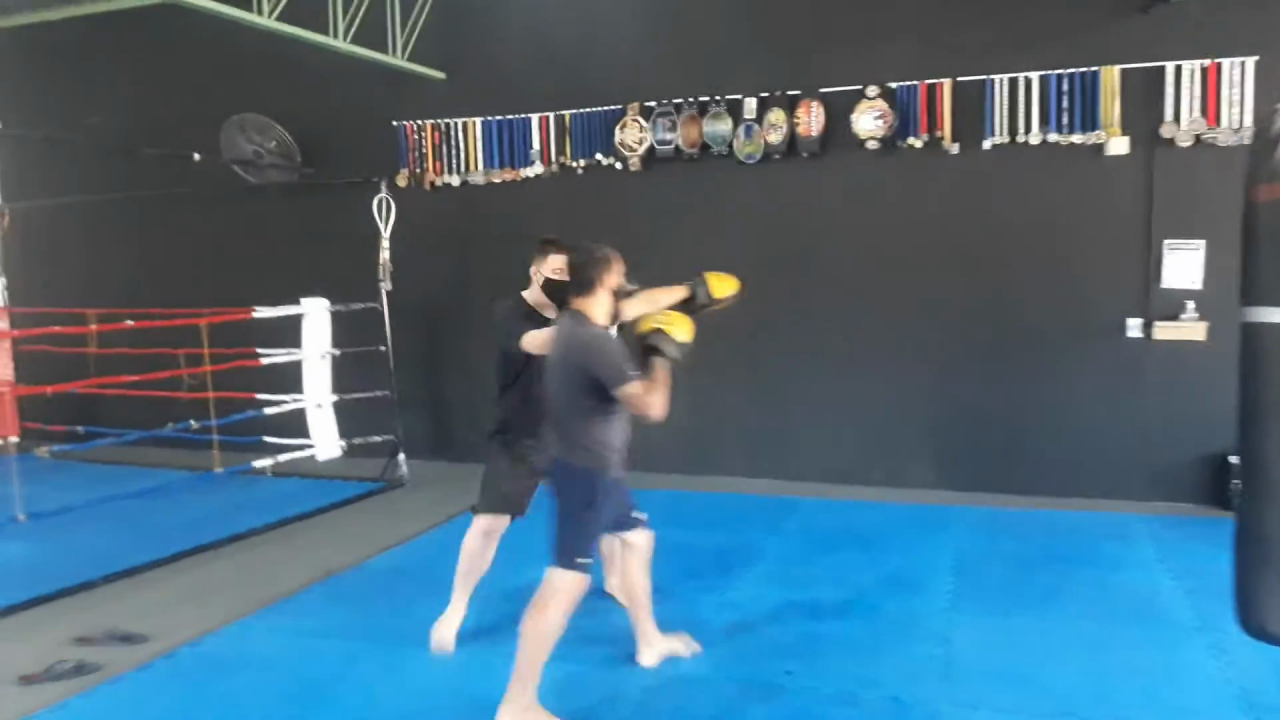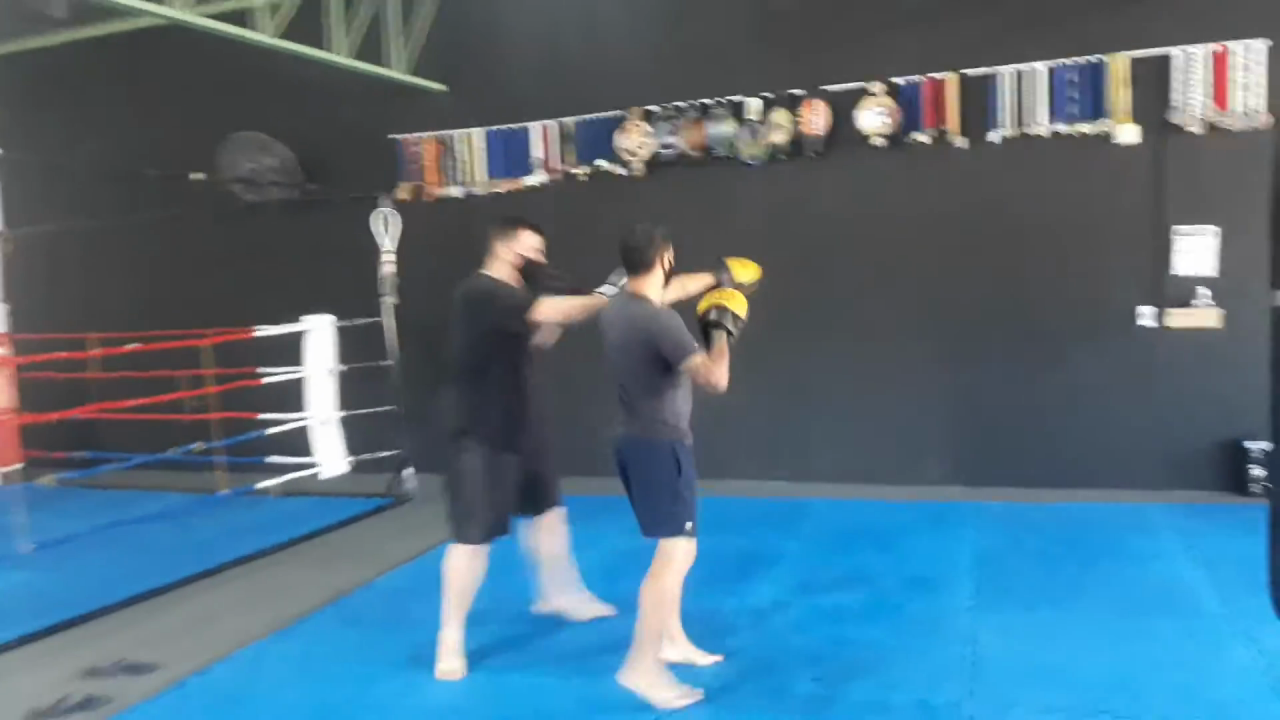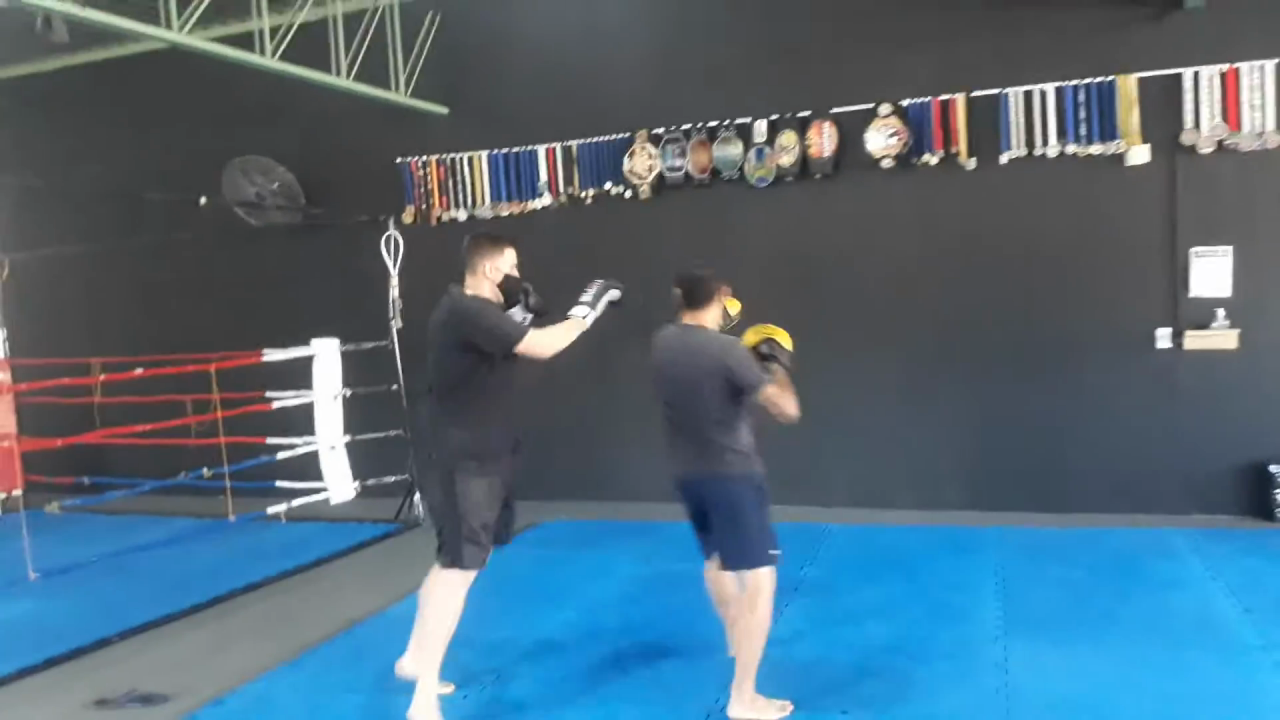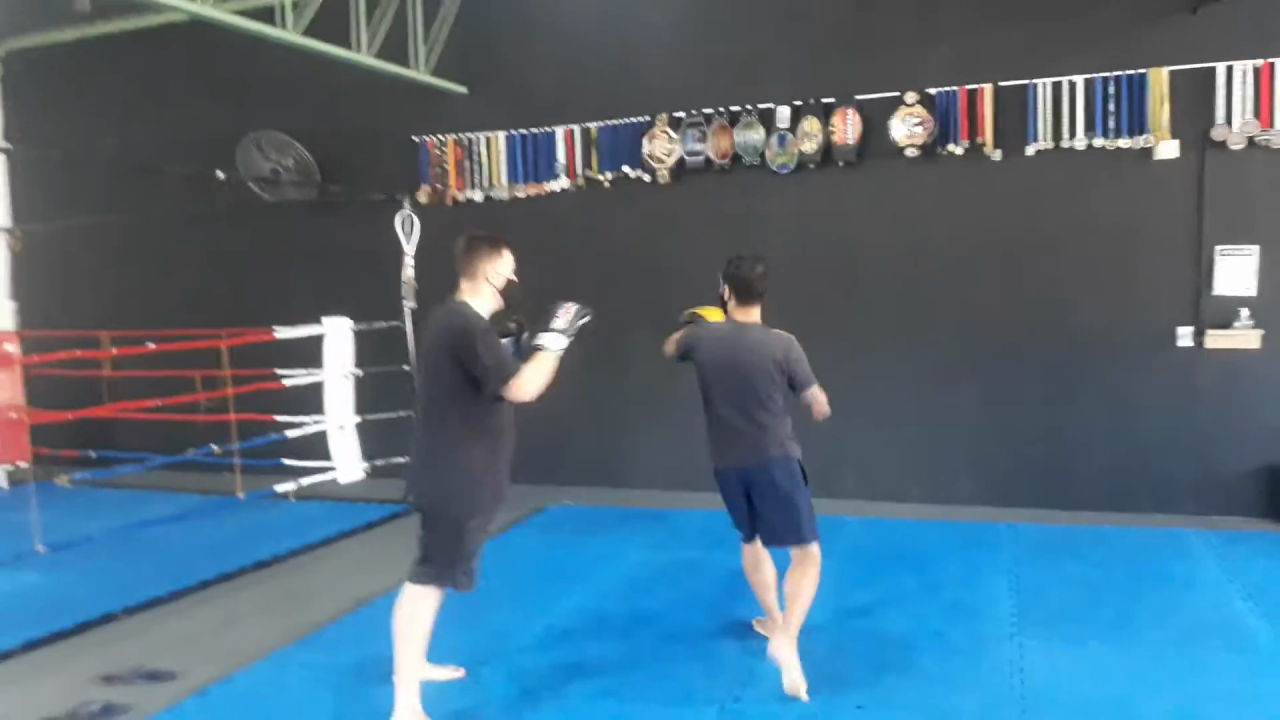
dt=0.2s
person 1, frame 1
left shoulder: (572, 322)
right shoulder: (597, 342)
right elbow: (652, 408)
right wrist: (661, 355)
left hip: (594, 467)
right hip: (587, 470)
left knee: (637, 538)
right knee: (565, 584)
left ankle: (649, 641)
person 1, frame 2
left shoulder: (616, 306)
right shoulder: (658, 320)
left elbow: (665, 291)
right elbow: (715, 379)
left wrist: (715, 277)
right wrist: (721, 330)
left hip: (639, 442)
right hip: (659, 444)
left knee: (677, 540)
right knee: (676, 549)
left ankle: (672, 640)
right ankle: (642, 665)
person 1, frame 3
left shoulder: (663, 341)
right shoulder: (729, 350)
right elbow: (788, 410)
left wrist: (718, 319)
right wrist: (777, 364)
left hip: (689, 474)
right hip: (732, 473)
left knee: (718, 557)
right knee: (759, 579)
left ankle: (739, 638)
person 1, frame 4
left shoulder: (702, 336)
right shoulder: (782, 345)
left elbow: (670, 348)
right elbow: (821, 409)
left hip: (728, 463)
right hip: (776, 460)
left knee: (752, 542)
right knee: (806, 555)
left ankle: (775, 622)
right ankle: (786, 640)
person 2, frame 1
right shoulder: (511, 312)
right elbow: (537, 344)
right hip: (519, 434)
right knee: (489, 523)
left ankle: (614, 578)
right ankle: (455, 610)
person 2, frame 2
left shoulder: (513, 297)
right shoulder: (484, 295)
left elbow: (539, 337)
right elbow: (549, 313)
right wrist: (609, 297)
left hip: (519, 427)
right hip: (481, 434)
left knee: (546, 509)
right knee: (474, 538)
left ankle: (561, 592)
right ankle: (451, 637)
person 2, frame 3
left shoulder: (477, 311)
right shoulder: (464, 313)
left elbow: (507, 348)
right elbow: (539, 347)
left wrist: (520, 313)
right wrist: (586, 310)
left hip: (482, 451)
right hip: (460, 456)
left knee: (464, 559)
right knee: (460, 562)
left ankle: (418, 659)
right ankle: (421, 677)
person 2, frame 4
left shoulder: (453, 318)
right shoulder: (467, 327)
right elbow: (522, 388)
left wrist: (500, 350)
right wrist: (556, 334)
left hip: (458, 471)
right hip: (457, 477)
left knee: (435, 570)
right knee: (432, 578)
left ankle: (412, 661)
